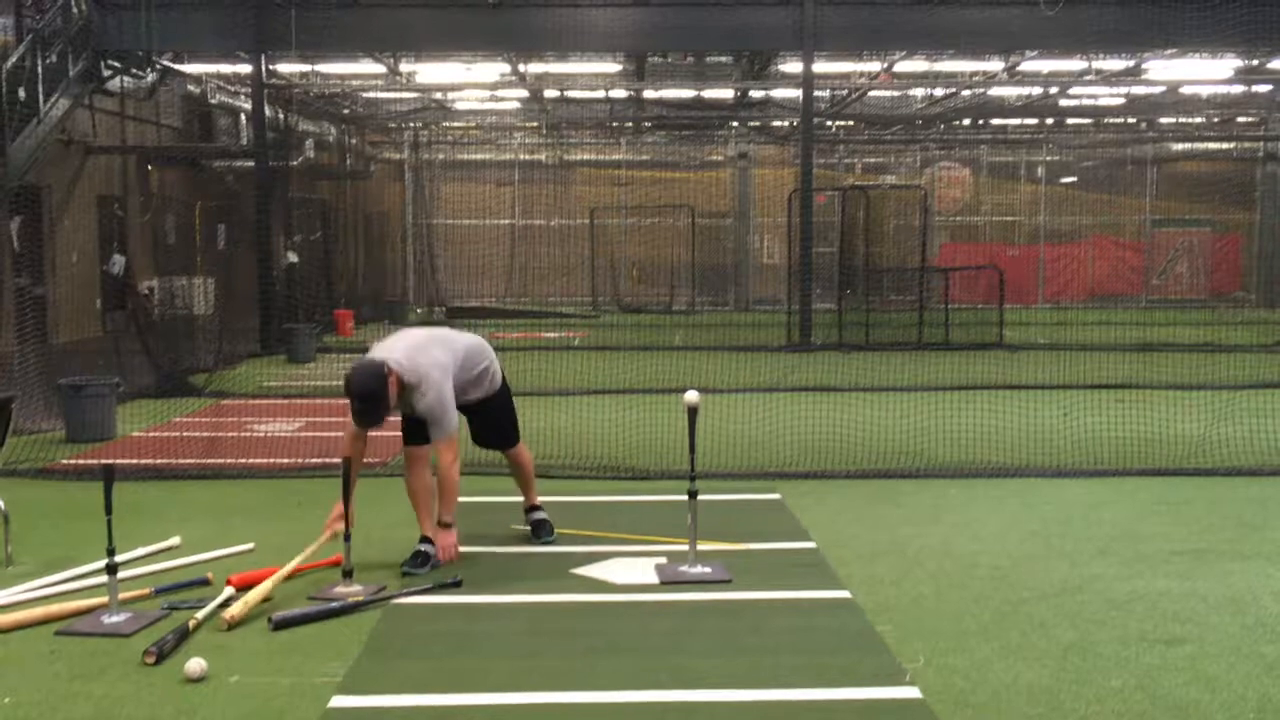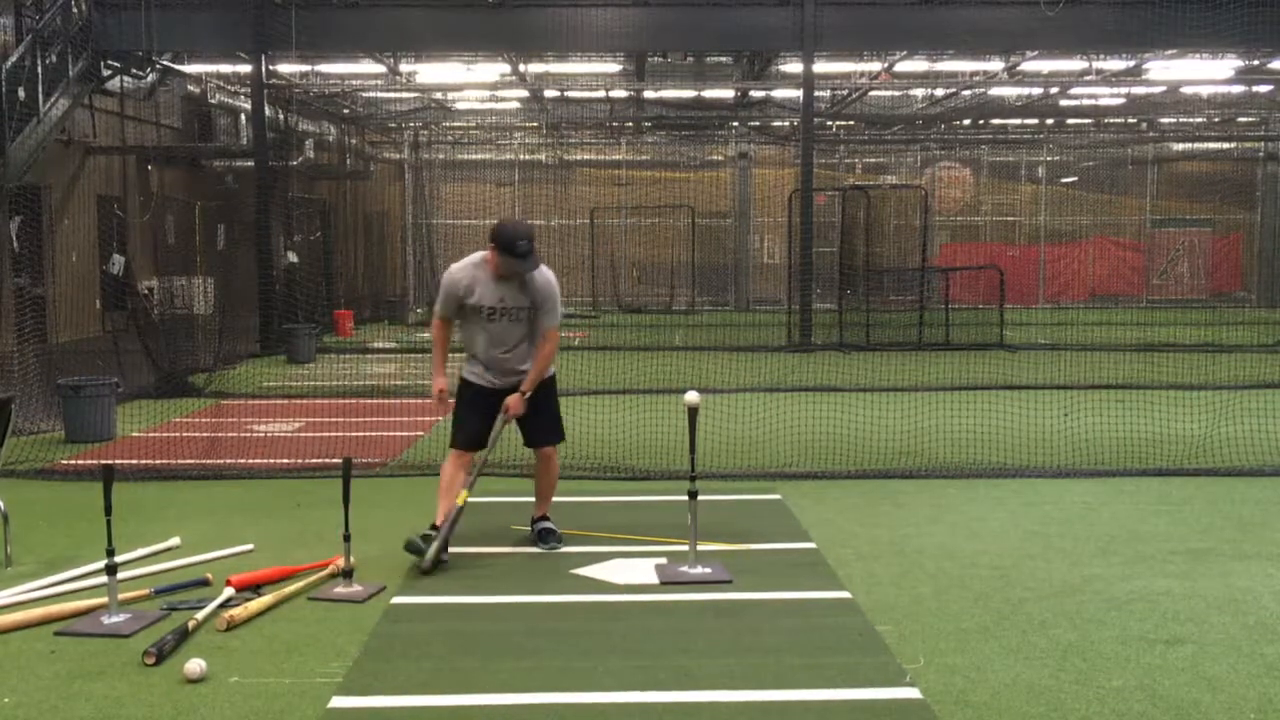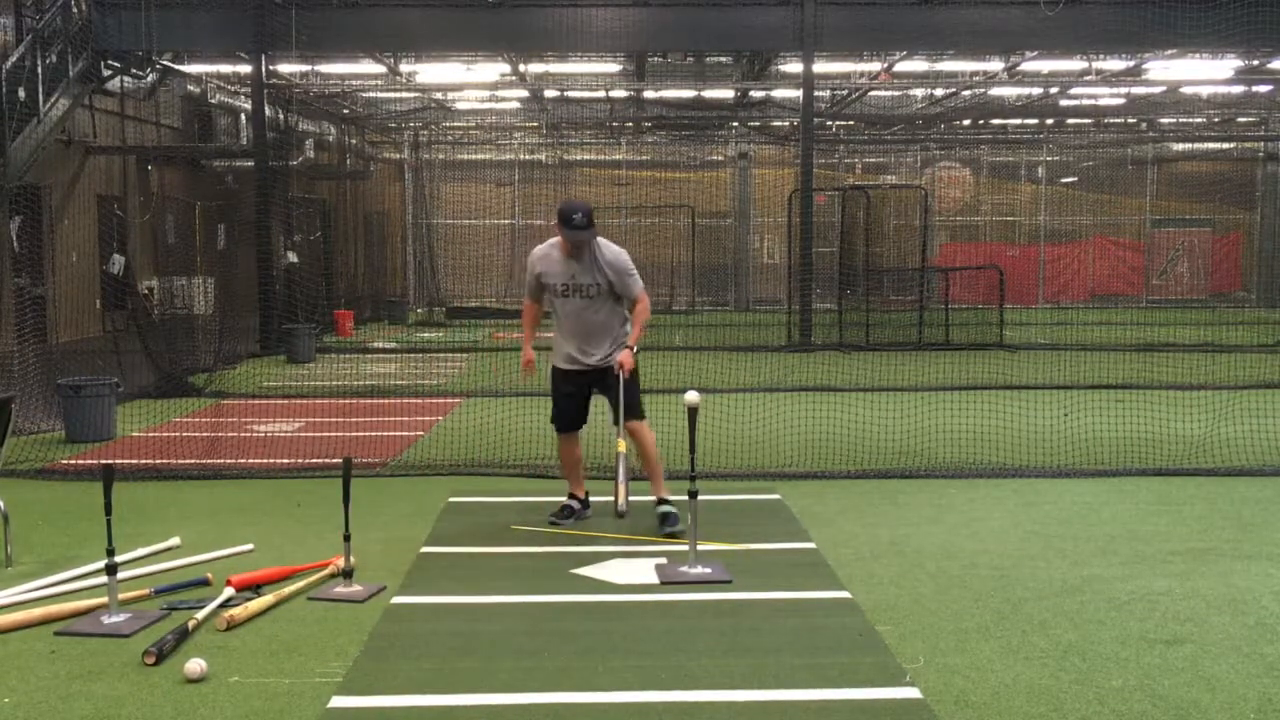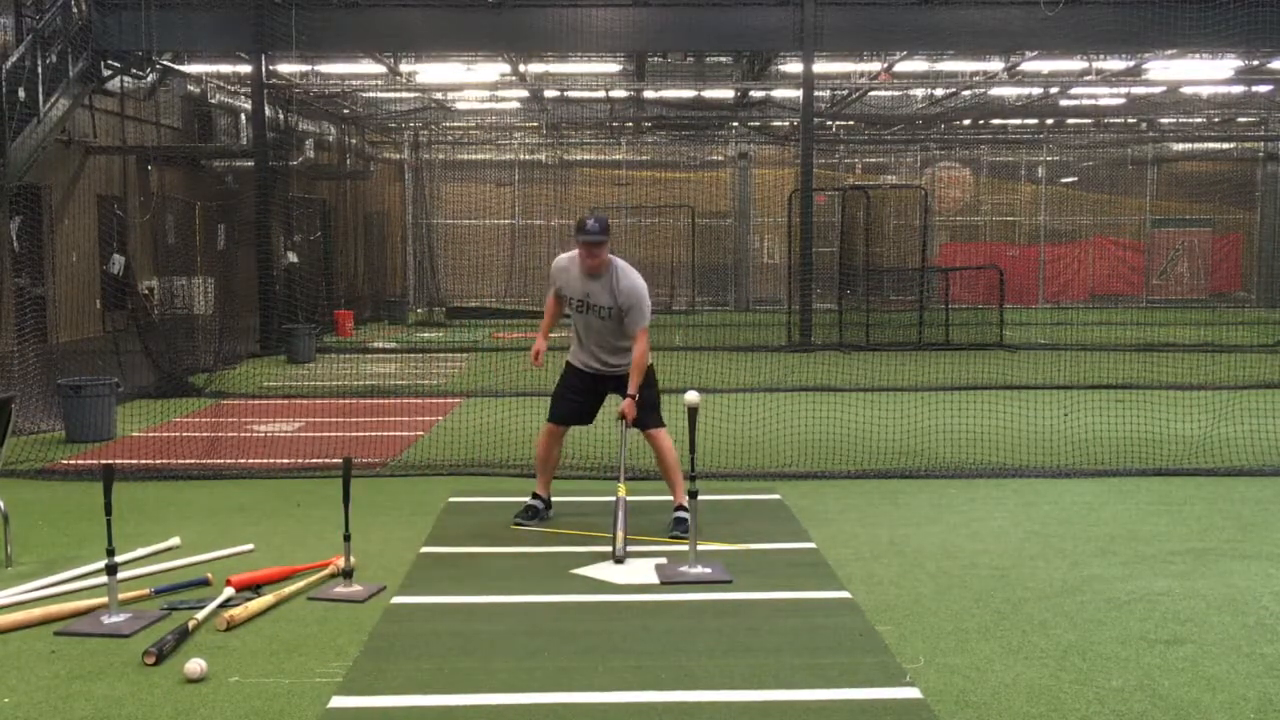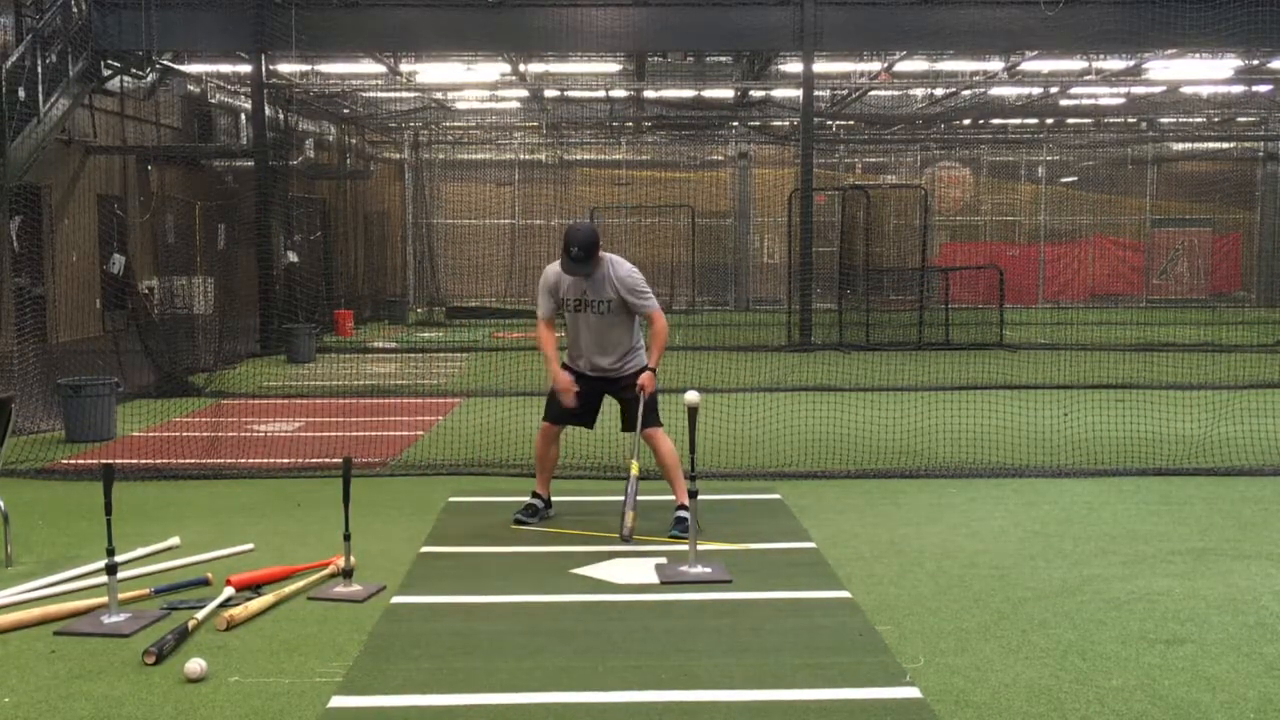
dt=1s
person 1, frame 1
left shoulder: (428, 386)
right shoulder: (366, 384)
left elbow: (448, 460)
right elbow: (355, 439)
left wrist: (446, 525)
right wrist: (345, 499)
left hip: (479, 374)
left knee: (510, 446)
right knee: (414, 454)
left ankle: (532, 506)
right ankle: (428, 537)
person 1, frame 2
left shoulder: (543, 281)
right shoulder: (459, 276)
left elbow: (549, 341)
right elbow: (442, 323)
left wrist: (524, 392)
right wrist: (439, 374)
left hip: (533, 378)
right hip: (479, 377)
left knee: (546, 450)
right knee: (460, 451)
left ankle: (541, 519)
right ankle: (437, 530)
person 1, frame 3
left shoulder: (614, 257)
right shoulder: (540, 258)
left elbow: (641, 303)
right elbow: (533, 300)
left wrist: (629, 348)
right wrist: (528, 344)
left hip: (614, 356)
right hip: (567, 360)
left knee: (635, 424)
right knee: (565, 431)
left ankle: (663, 500)
right ankle: (578, 498)
person 1, frame 4
left shoulder: (630, 283)
right shoulder: (562, 266)
left elbow: (641, 342)
left wrist: (632, 396)
right wrist: (542, 336)
left hip: (628, 367)
right hip: (582, 364)
left knee: (655, 432)
right knee: (553, 428)
left ankle: (682, 506)
right ankle: (540, 499)
person 1, frame 5
left shoulder: (624, 274)
right shoulder: (552, 276)
left elbow: (658, 321)
right elbow: (545, 325)
left wrist: (651, 369)
right wrist: (555, 370)
left hip: (629, 367)
right hip: (579, 366)
left knee: (652, 432)
right knee: (549, 428)
left ankle: (683, 506)
right ankle: (541, 499)
